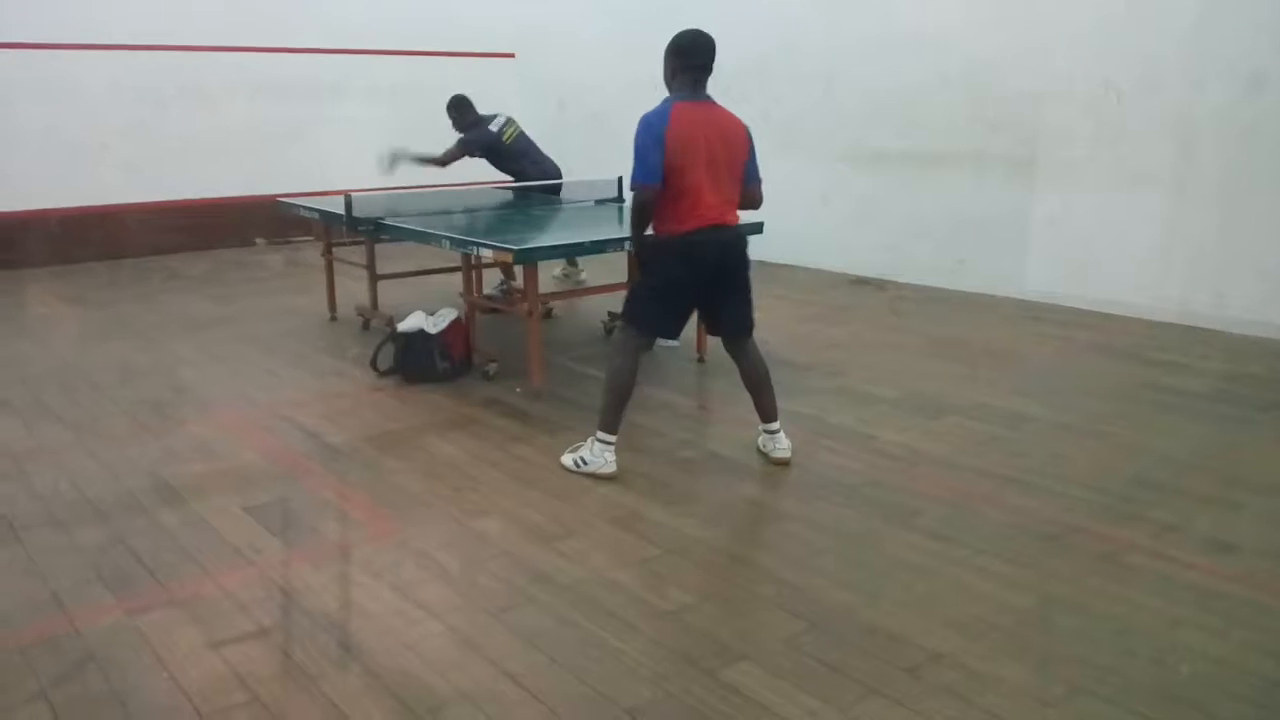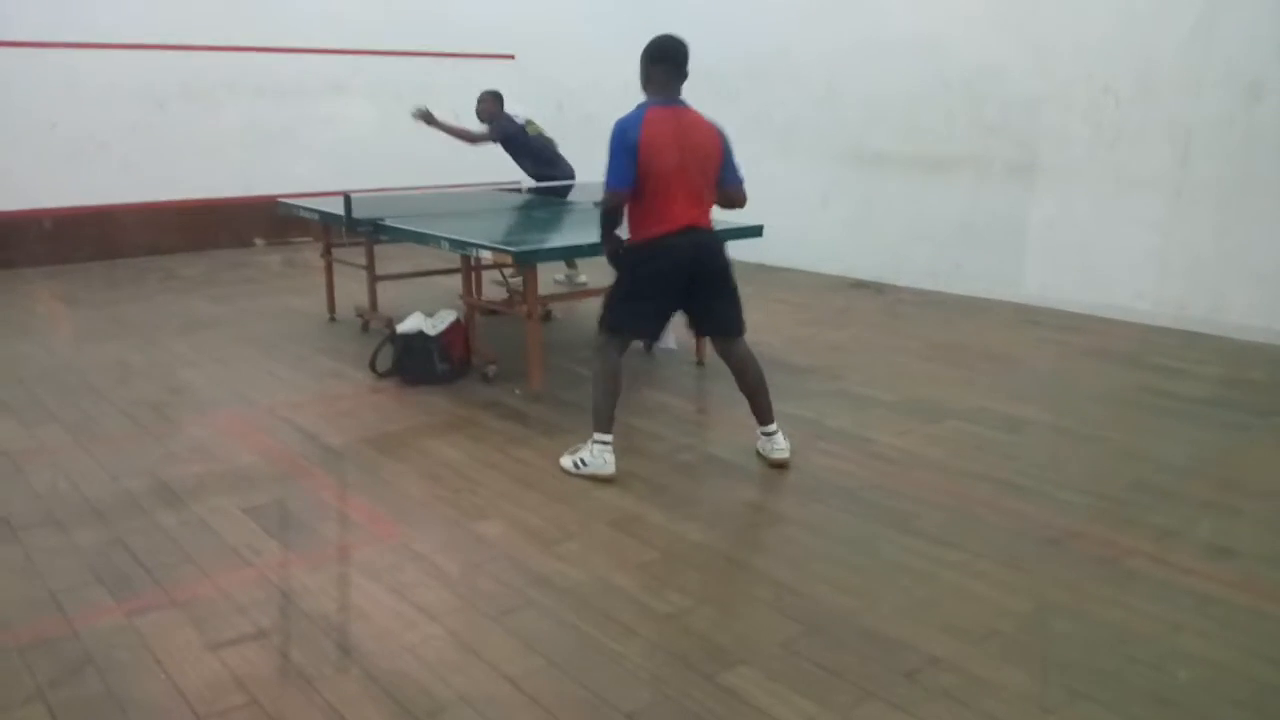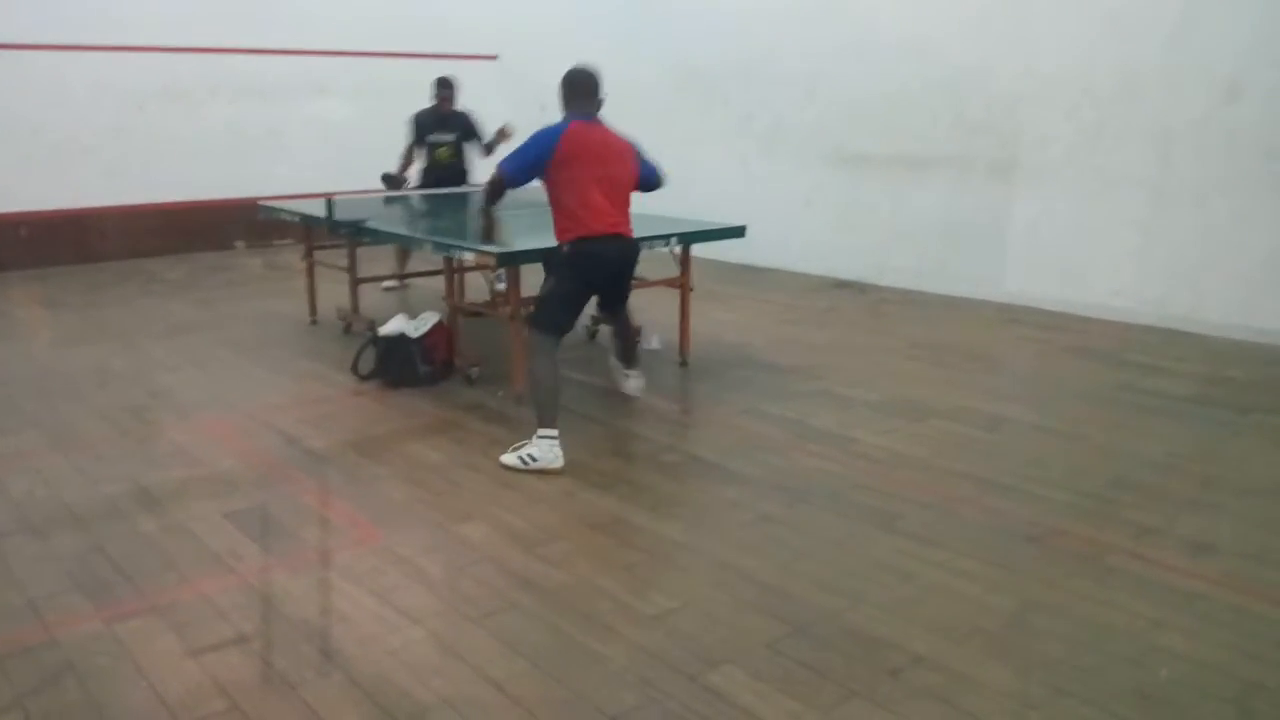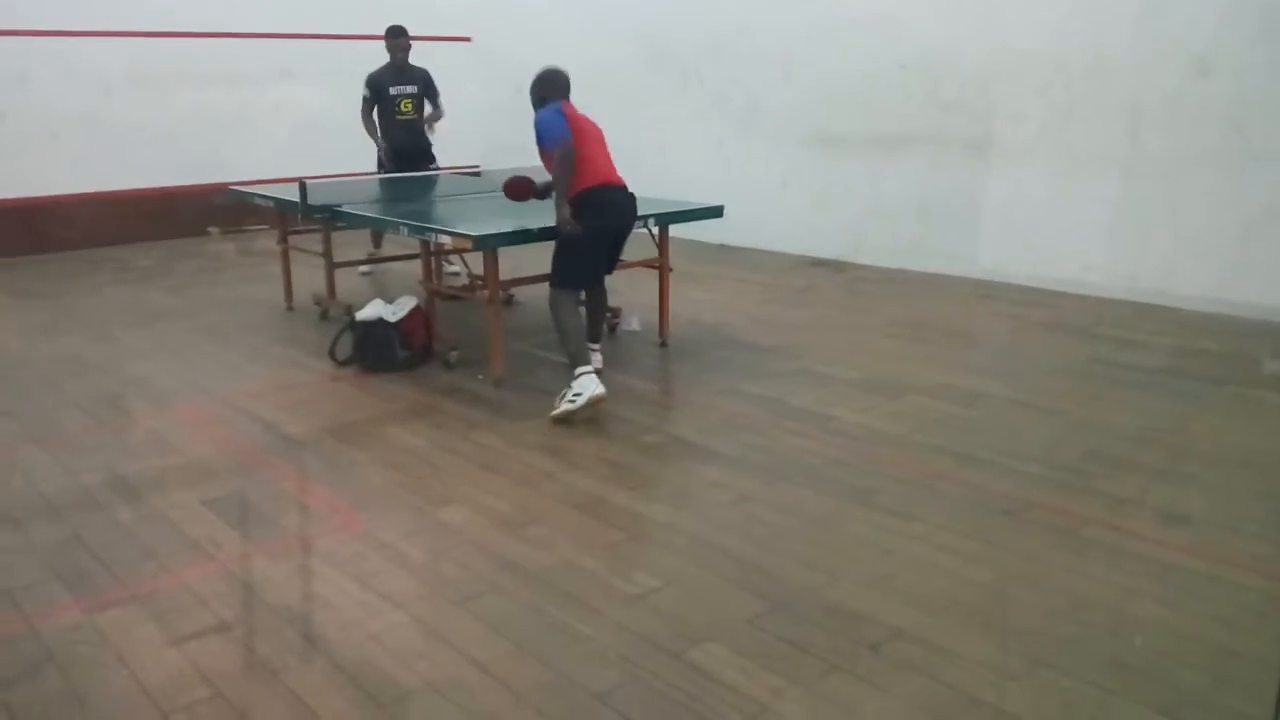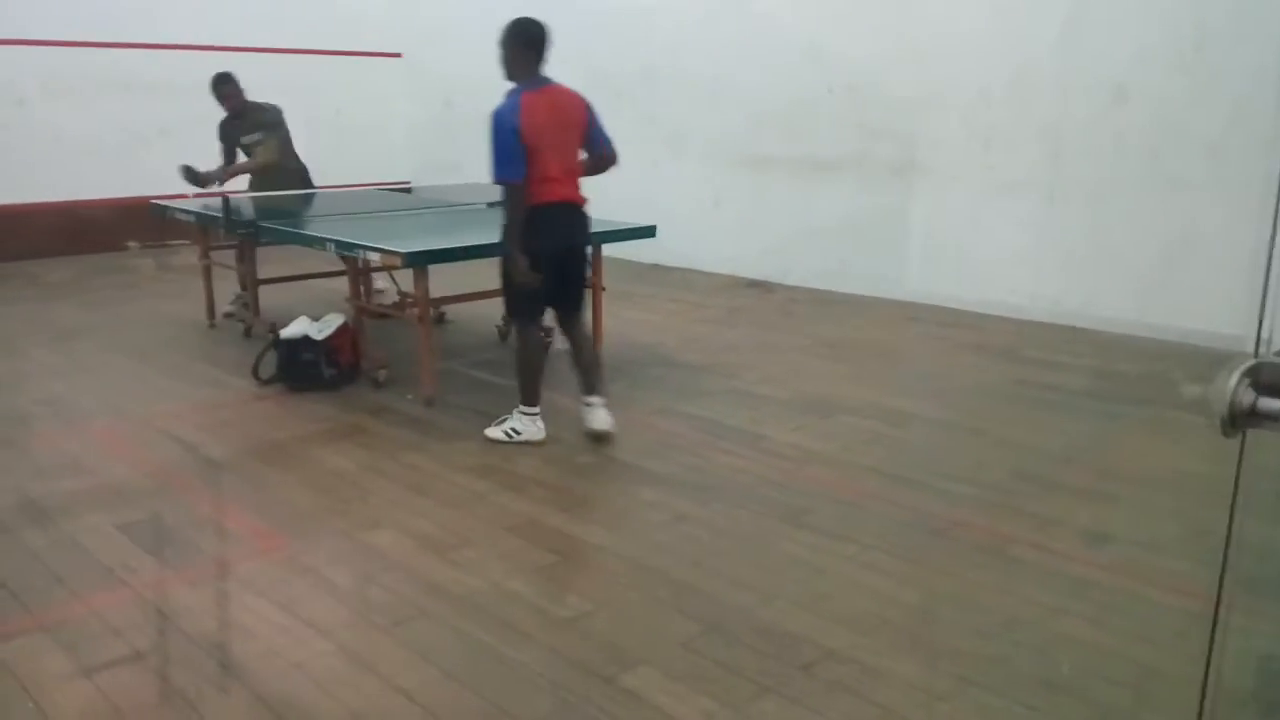
dt=0.7s
person 1, frame 1
left shoulder: (657, 122)
right shoulder: (737, 127)
left elbow: (646, 195)
right elbow: (753, 198)
left wrist: (637, 238)
left hip: (679, 247)
right hip: (729, 244)
left knee: (629, 342)
right knee: (741, 343)
left ankle: (602, 448)
right ankle: (774, 435)
person 1, frame 2
left shoulder: (630, 127)
right shoulder: (710, 132)
left elbow: (615, 199)
right elbow: (735, 199)
left wrist: (608, 238)
left hip: (654, 251)
right hip: (703, 247)
left knee: (609, 343)
right knee: (732, 344)
left ankle: (600, 449)
right ankle: (772, 436)
person 1, frame 3
left shoulder: (554, 138)
right shoulder: (625, 146)
left elbow: (500, 179)
right elbow: (655, 179)
left wrist: (487, 214)
left hip: (581, 251)
right hip: (622, 248)
left knee: (542, 340)
right knee: (615, 309)
left ankle: (546, 440)
right ankle: (629, 373)
person 1, frame 4
left shoulder: (548, 115)
right shoulder: (584, 121)
left elbow: (563, 150)
left wrist: (560, 203)
right wrist: (548, 188)
left hip: (593, 207)
right hip: (622, 202)
left knee: (563, 294)
right knee: (593, 277)
left ankle: (584, 377)
right ankle: (592, 350)
person 1, frame 5
left shoulder: (509, 114)
right shoulder: (575, 102)
left elbow: (514, 190)
right elbow: (606, 158)
left wrist: (516, 252)
left hip: (536, 224)
right hip: (572, 219)
left knee: (527, 323)
right knee: (572, 317)
left ankle: (529, 417)
right ankle: (595, 406)
person 2, frame 1
left shoulder: (478, 135)
right shoulder: (499, 118)
left elbow: (443, 161)
left wrist: (405, 156)
right wrist: (476, 151)
left hip: (535, 182)
right hip: (552, 175)
left ankle: (509, 283)
right ankle: (573, 269)
person 2, frame 2
left shoulder: (506, 125)
right shoulder: (518, 123)
left elbow: (474, 138)
right elbow: (549, 144)
left wrist: (435, 123)
left hip: (554, 179)
right hip: (564, 176)
left ankle: (522, 275)
right ankle: (573, 271)
person 2, frame 3
left shoulder: (463, 120)
right shoulder: (421, 119)
left elbow: (485, 150)
right elbow: (413, 147)
left wrist: (495, 141)
right wrist: (401, 171)
left hip: (456, 181)
right hip: (431, 181)
right ankle: (400, 275)
person 2, frame 4
left shoulder: (422, 75)
right shoulder: (376, 79)
left elbow: (438, 108)
right elbow: (366, 115)
left wrist: (432, 117)
right wrist: (378, 141)
left hip: (421, 150)
right hip: (391, 151)
right ankle: (375, 253)
person 2, frame 5
left shoulder: (270, 114)
right shoulder: (226, 127)
left elbow: (274, 157)
right elbow: (229, 166)
left wrist: (233, 171)
right wrist: (215, 174)
left hip: (296, 180)
right hip: (262, 185)
right ankle: (244, 295)
